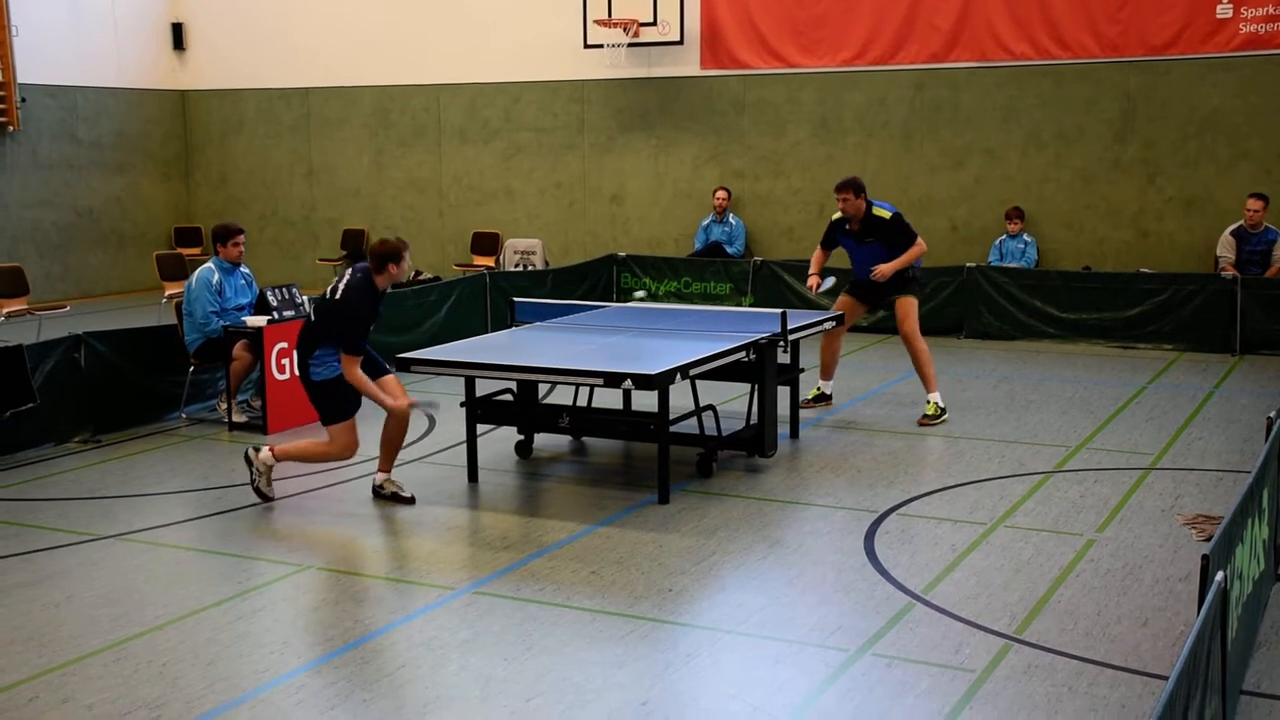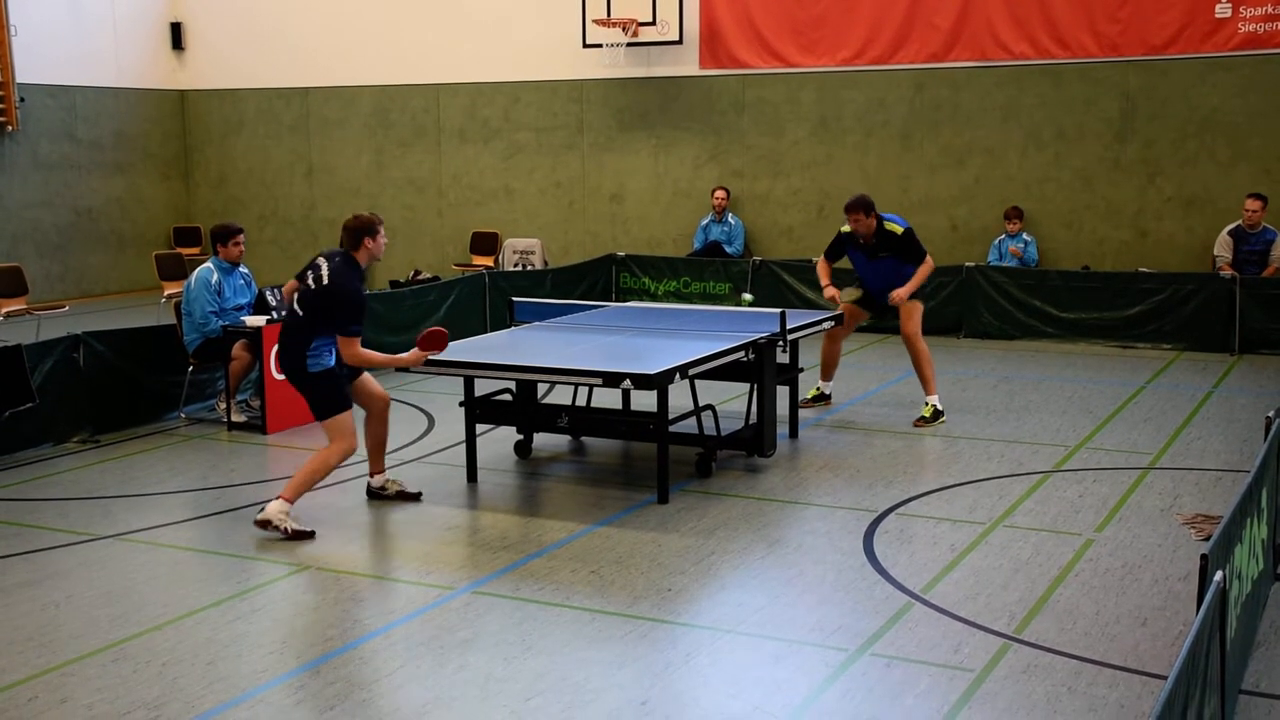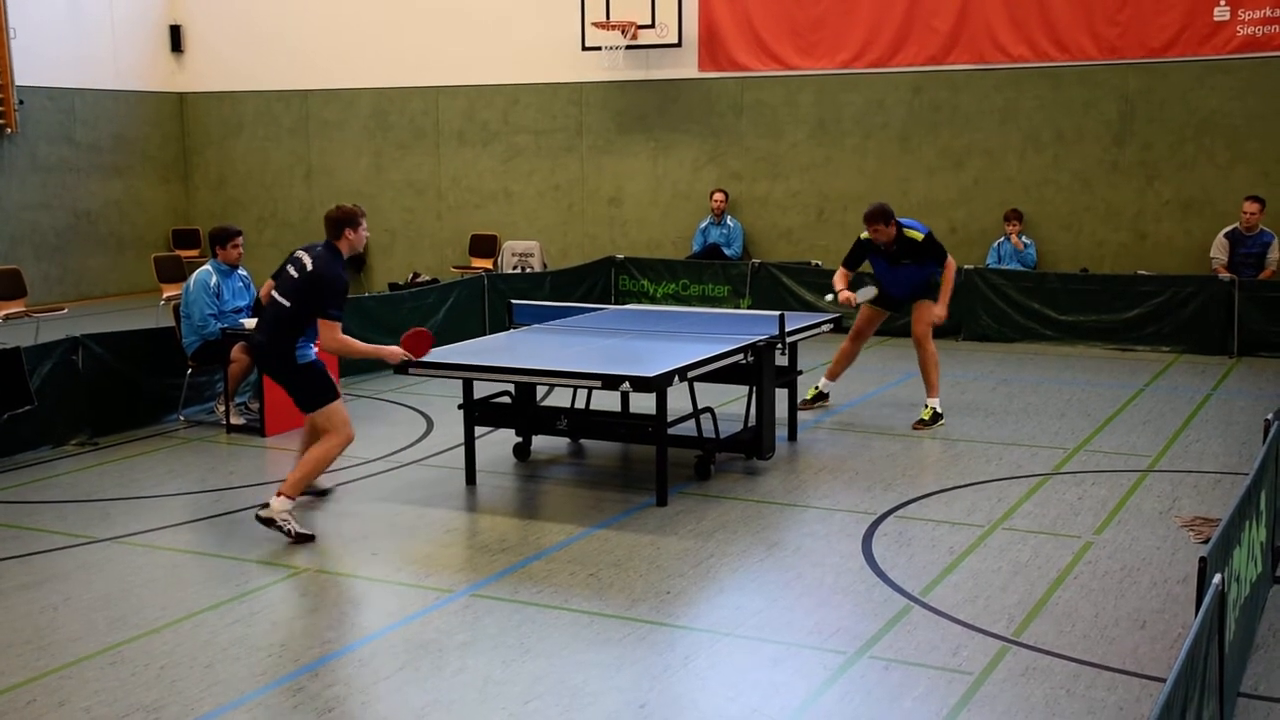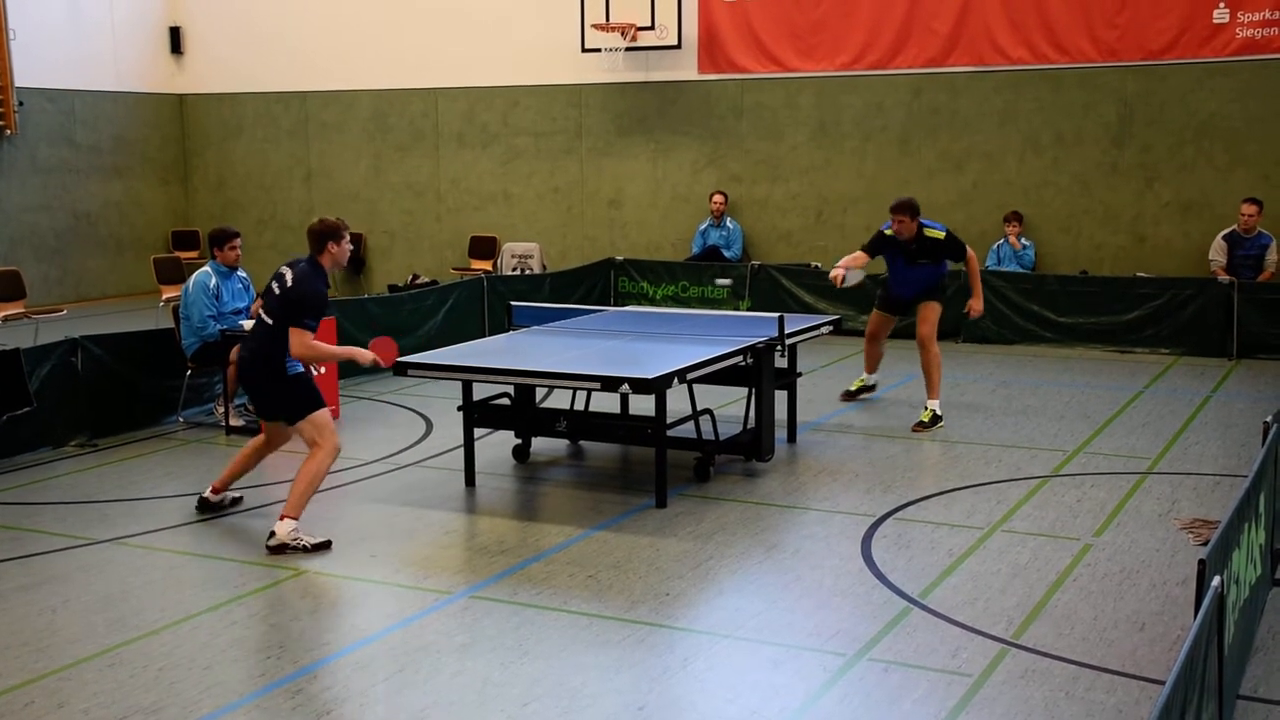
dt=0.2s
person 1, frame 1
left shoulder: (366, 271)
right shoulder: (357, 307)
left elbow: (334, 299)
right elbow: (351, 372)
right wrist: (388, 402)
left hip: (348, 350)
right hip: (323, 364)
left knee: (401, 408)
right knee: (343, 448)
left ankle: (383, 480)
right ankle: (264, 456)
person 1, frame 2
left shoulder: (328, 258)
right shoulder: (349, 289)
left elbow: (290, 288)
right elbow: (350, 354)
right wrist: (401, 360)
left hip: (305, 349)
right hip: (307, 360)
left knee: (378, 400)
right knee: (344, 443)
left ankle: (381, 481)
right ankle: (276, 511)
person 1, frame 3
left shoulder: (305, 253)
right shoulder: (332, 276)
left elbow: (266, 294)
right elbow: (331, 341)
right wrist: (383, 352)
left hip: (267, 344)
right hip: (289, 354)
left knee: (322, 409)
right knee: (339, 434)
left ankle: (301, 477)
right ankle: (278, 507)
person 1, frame 4
left shoulder: (292, 267)
right shoulder: (312, 289)
left elbow: (258, 309)
right elbow: (301, 350)
right wrist: (353, 353)
left hip: (252, 362)
right hip: (278, 370)
left knee: (276, 435)
right knee: (327, 445)
left ankle: (215, 494)
right ankle: (285, 530)
person 2, frame 1
left shoulder: (887, 218)
right shoulder: (838, 222)
left elbow: (920, 247)
right elbow: (822, 250)
left wrist: (893, 266)
right wrist: (813, 273)
left hip: (900, 279)
right hip: (864, 282)
left knee: (909, 332)
right knee: (831, 328)
left ankle: (935, 402)
right ankle: (824, 390)
person 2, frame 2
left shoulder: (899, 232)
right shoulder: (846, 235)
left elbow: (926, 263)
right elbow: (824, 262)
left wrist: (907, 290)
right wrist: (827, 286)
left hip: (904, 290)
right hip: (869, 289)
left knee: (910, 335)
right knee: (832, 331)
left ankle: (933, 404)
right ankle: (824, 390)
person 2, frame 3
left shoulder: (919, 237)
right shoulder: (866, 241)
left elbow: (949, 265)
right elbow: (844, 270)
left wrist: (941, 304)
right wrist: (842, 290)
left hip: (922, 287)
right hip: (886, 288)
left knee: (921, 337)
right knee: (857, 335)
left ankle: (933, 407)
right ankle: (822, 389)
person 2, frame 4
left shoulder: (938, 237)
right shoulder: (885, 236)
left elbow: (970, 257)
right elbow: (860, 256)
left wrist: (976, 296)
right wrist: (840, 268)
left hip: (930, 287)
right hip: (895, 288)
left knee: (925, 338)
right knee: (872, 336)
left ankle: (933, 409)
right ankle: (867, 379)
person 3, frame 1
left shoulder: (244, 272)
right shoulder: (205, 277)
left elbow: (257, 307)
right elbow: (208, 324)
right wrist: (241, 328)
right hip: (206, 341)
right knee: (246, 351)
left ankle: (259, 396)
right ankle: (227, 401)
person 3, frame 2
left shoulder: (242, 272)
right shoulder: (204, 277)
left elbow: (256, 307)
right elbow: (207, 324)
right hip: (206, 340)
right knee: (245, 351)
left ankle: (259, 396)
right ankle: (226, 401)
person 3, frame 3
left shoulder: (241, 274)
right shoulder: (203, 279)
left elbow: (254, 310)
right elbow: (206, 327)
right wrist: (240, 330)
right hip: (204, 343)
right knee: (244, 353)
right ankle: (224, 403)
person 3, frame 4
left shoulder: (241, 276)
right shoulder: (202, 281)
left elbow: (254, 312)
right elbow: (205, 328)
right wrist: (237, 332)
right hip: (203, 344)
right ankle: (223, 404)
